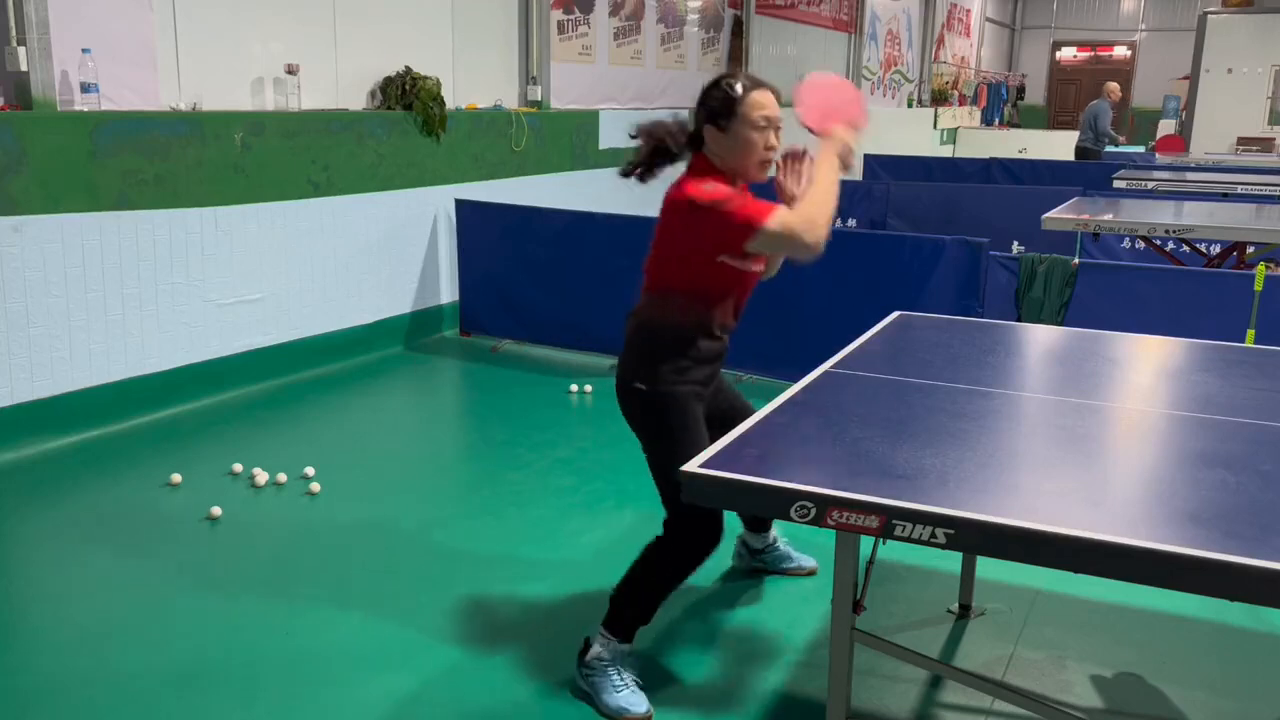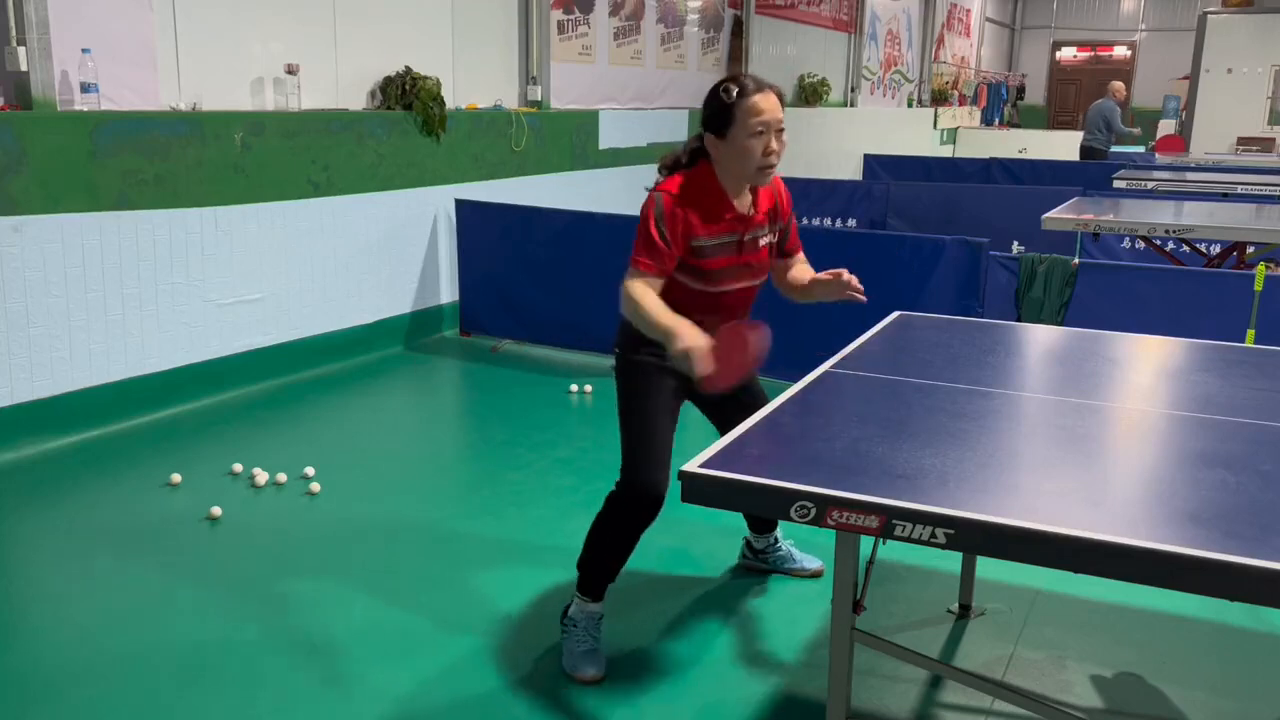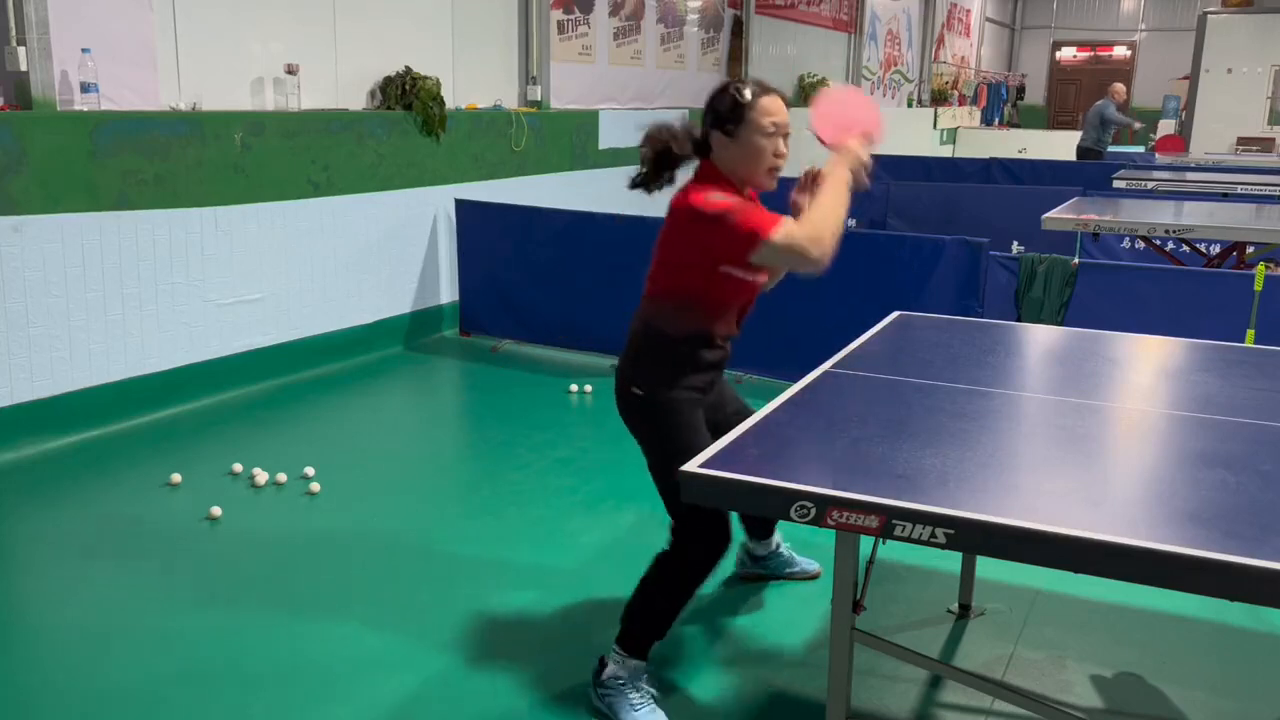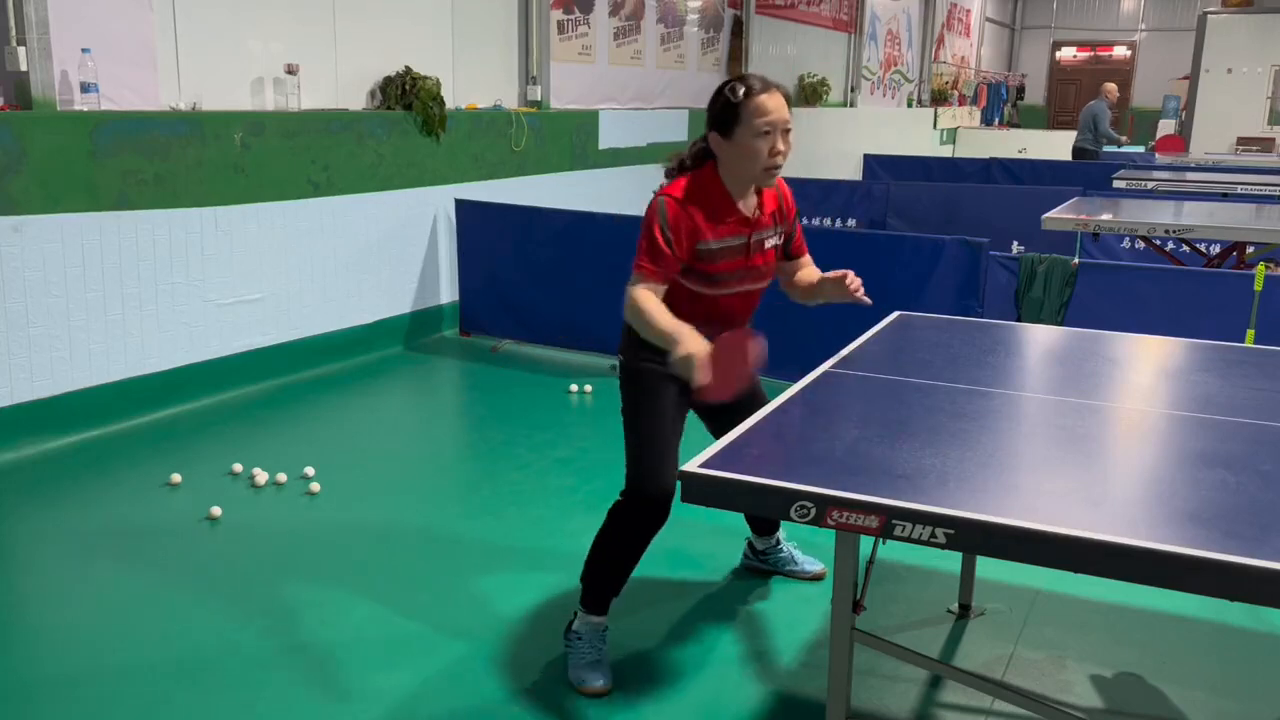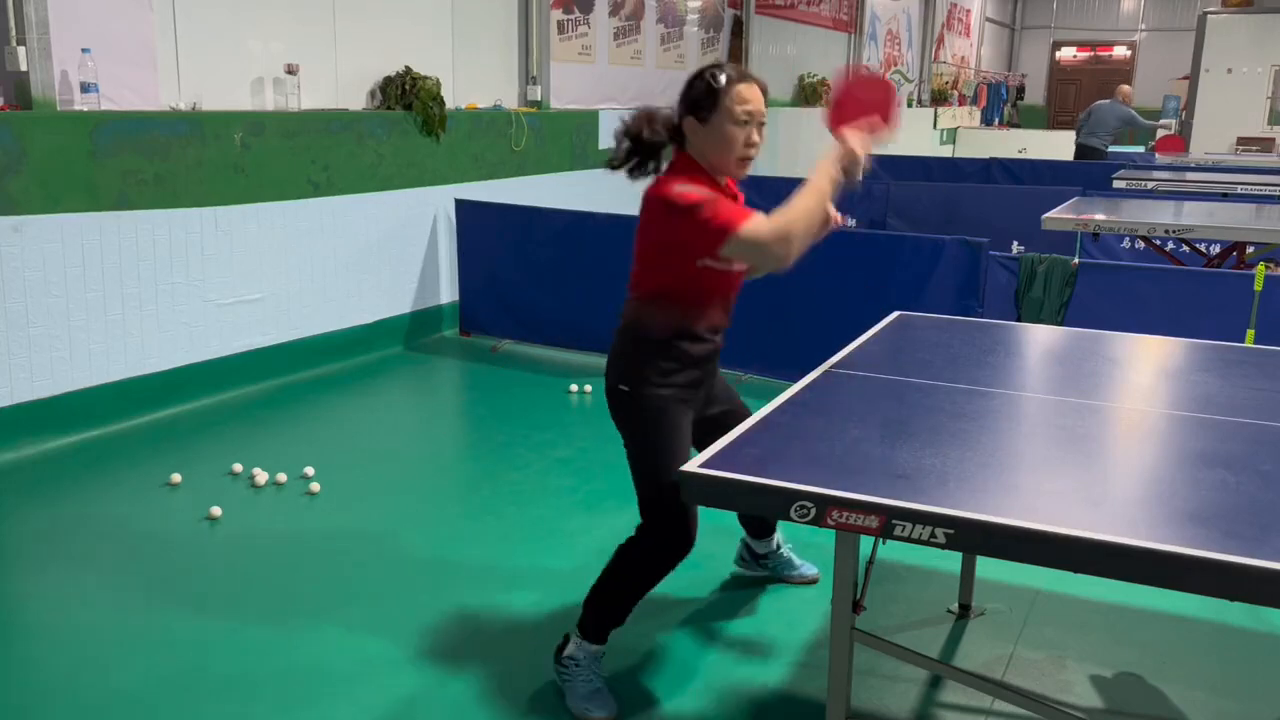
dt=0.7s
person 1, frame 1
left shoulder: (728, 191)
right shoulder: (706, 200)
left elbow: (757, 263)
right elbow: (808, 234)
left wrist: (792, 187)
right wrist: (831, 152)
left hip: (693, 366)
right hip: (660, 376)
right knee: (695, 526)
left ankle: (758, 542)
right ankle: (604, 652)
person 1, frame 2
left shoulder: (774, 197)
right shoulder: (672, 201)
left elbow: (791, 274)
right elbow: (635, 294)
left wrist: (822, 284)
right wrist: (679, 335)
left hip: (723, 348)
right hip: (656, 351)
right knee: (643, 487)
left ankle: (762, 543)
right ankle: (583, 613)
person 1, frame 3
left shoulder: (729, 198)
right shoulder: (711, 207)
left elbow: (759, 273)
right elbow: (812, 249)
left wrist: (806, 198)
right wrist: (844, 174)
left hip: (694, 375)
right hip: (660, 383)
right knee: (702, 535)
left ankle: (761, 549)
person 1, frame 4
left shoulder: (778, 199)
right shoulder: (676, 205)
left elbow: (796, 274)
right elbow: (639, 300)
left wrist: (829, 286)
right wrist: (681, 341)
right hip: (660, 358)
right knee: (651, 493)
left ankle: (764, 546)
right ankle: (586, 626)
person 1, frame 5
left shoulder: (715, 183)
right shoulder: (680, 197)
left elbow: (752, 256)
right elbow: (772, 244)
left wrist: (812, 222)
right wrist: (837, 161)
left hip: (692, 370)
right hip: (649, 379)
right knee: (671, 529)
left ankle: (760, 549)
right ankle: (579, 652)
